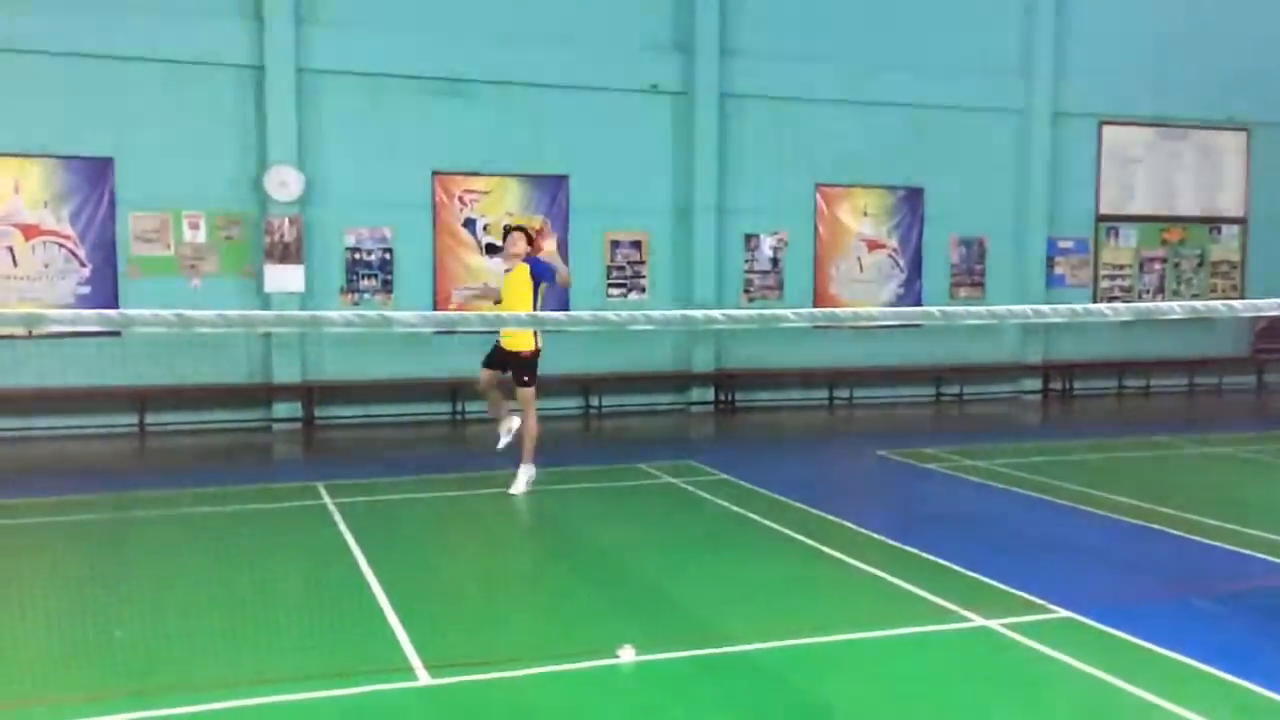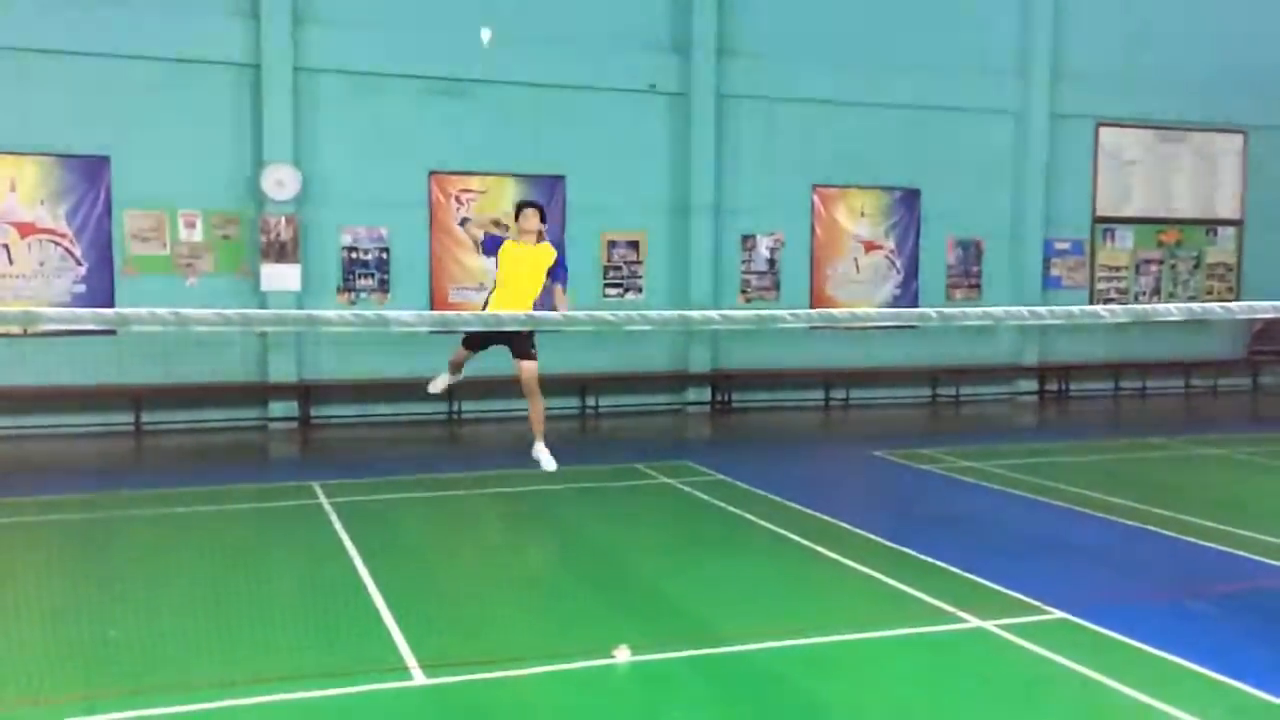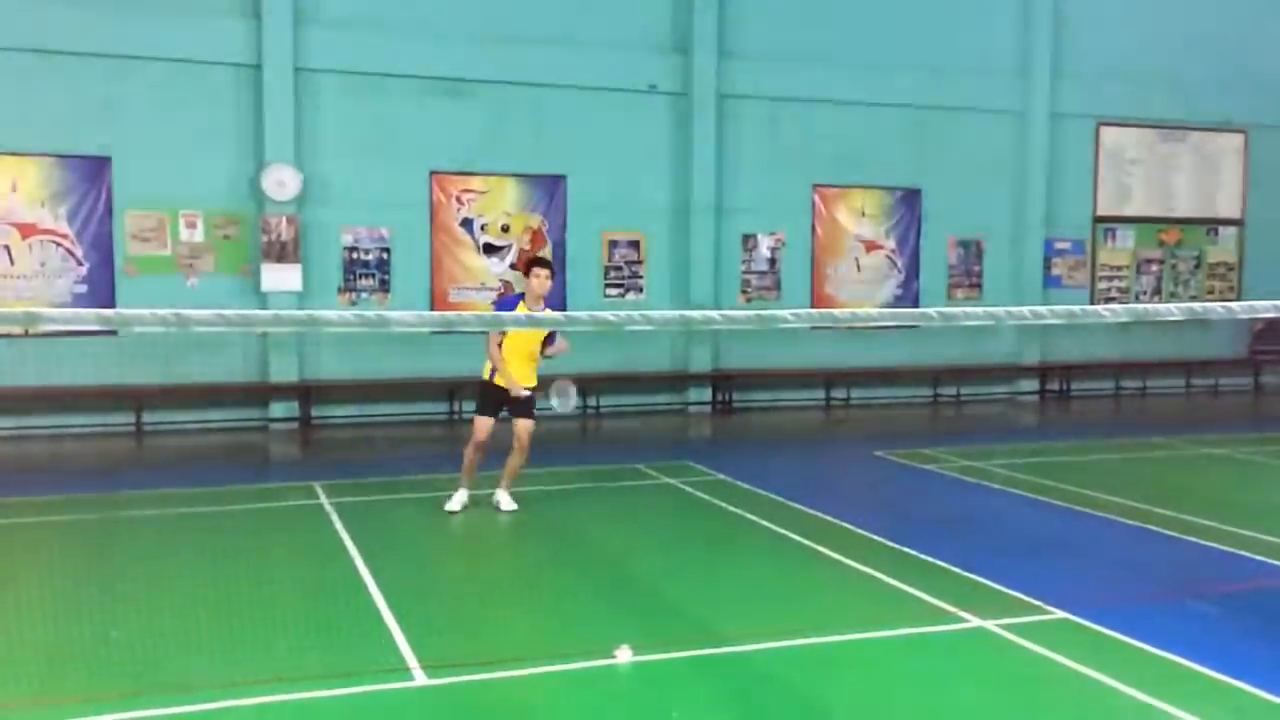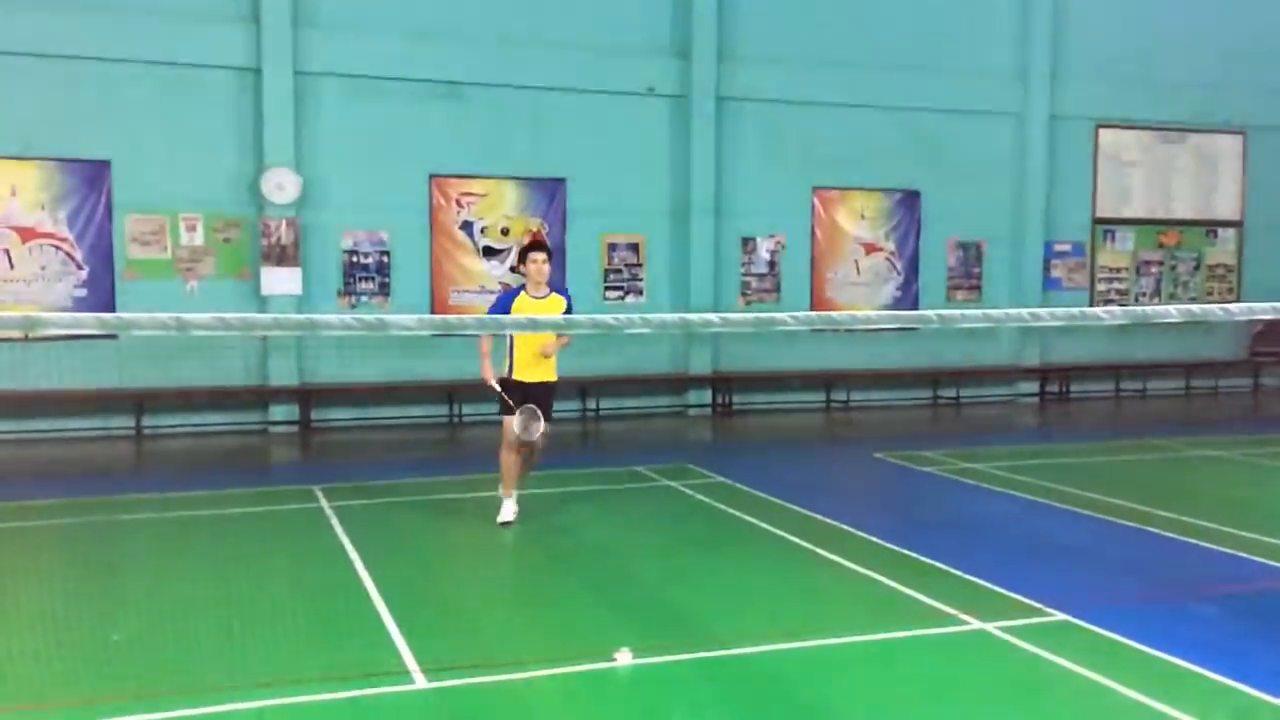
dt=0.3s
person 1, frame 1
left shoulder: (532, 266)
right shoulder: (507, 272)
left elbow: (564, 280)
left wrist: (556, 261)
right wrist: (480, 292)
left hip: (526, 347)
right hip: (504, 343)
left knee: (526, 407)
right knee: (485, 382)
left ankle: (527, 467)
right ankle: (507, 421)
person 1, frame 2
left shoulder: (550, 254)
right shoulder: (504, 243)
left elbow: (558, 293)
right elbow: (468, 228)
left wrist: (563, 315)
left knee: (530, 384)
right knee: (457, 359)
left ankle: (540, 446)
right ankle: (452, 374)
person 1, frame 3
right shoulder: (507, 305)
right elbow: (493, 344)
left wrist: (556, 348)
right wrist: (508, 378)
left hip: (526, 385)
right hip: (495, 381)
left knee: (522, 442)
right knee: (479, 439)
left ankle: (502, 491)
right ankle: (462, 490)
person 1, frame 4
left shoulder: (562, 300)
right shoulder: (509, 298)
left elbow: (566, 335)
right elbow: (487, 330)
left wrist: (556, 345)
right wrist: (485, 362)
left hip: (545, 381)
right hip: (514, 379)
left knee: (535, 443)
right knee: (510, 439)
left ankle: (509, 486)
right ankle: (508, 500)
